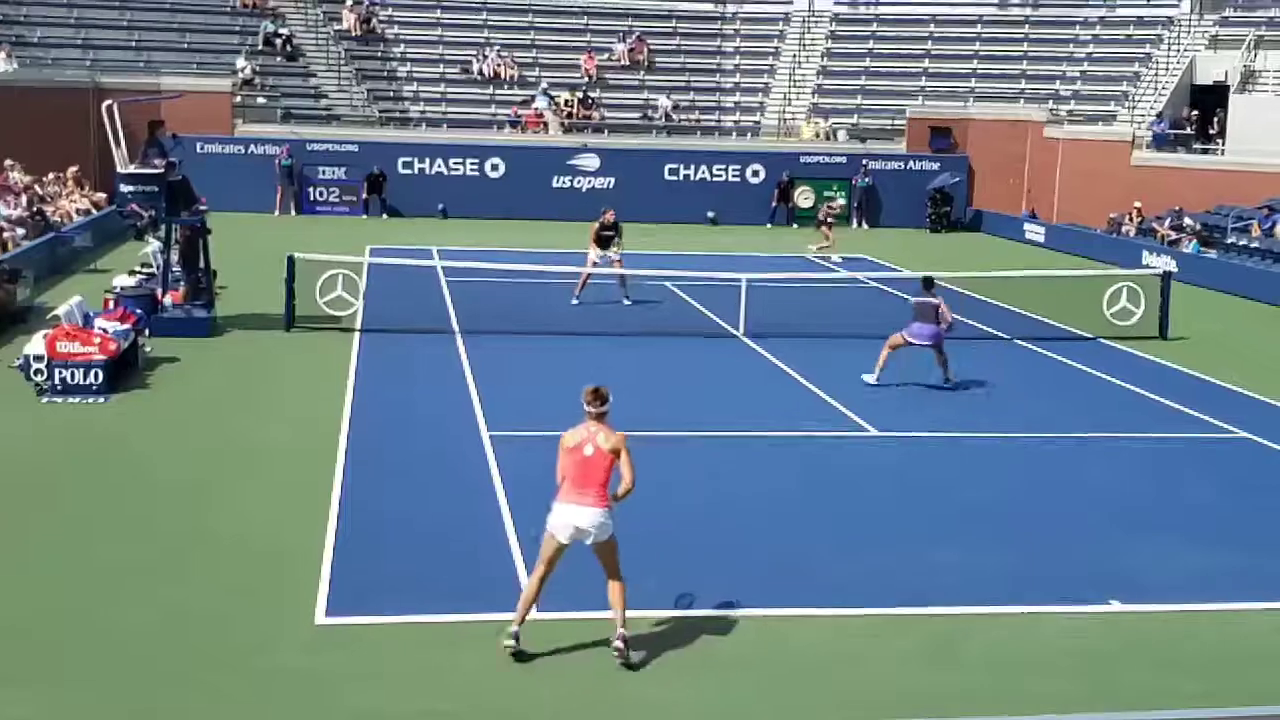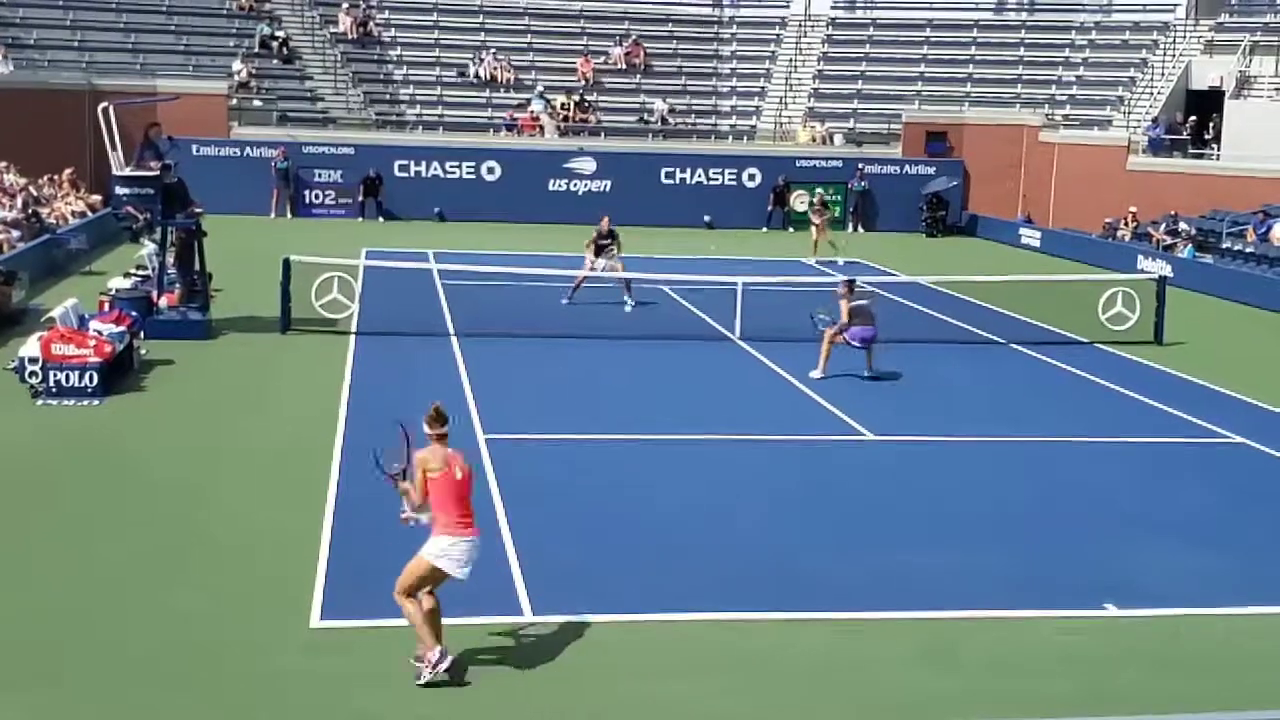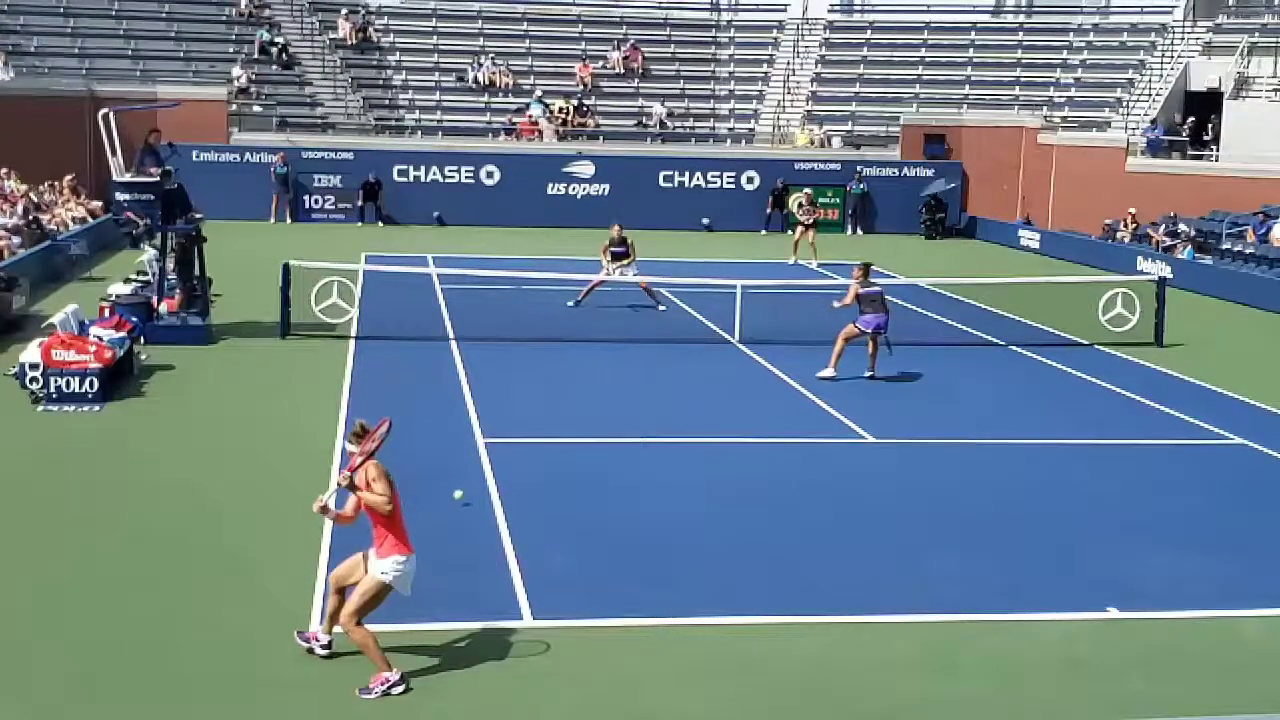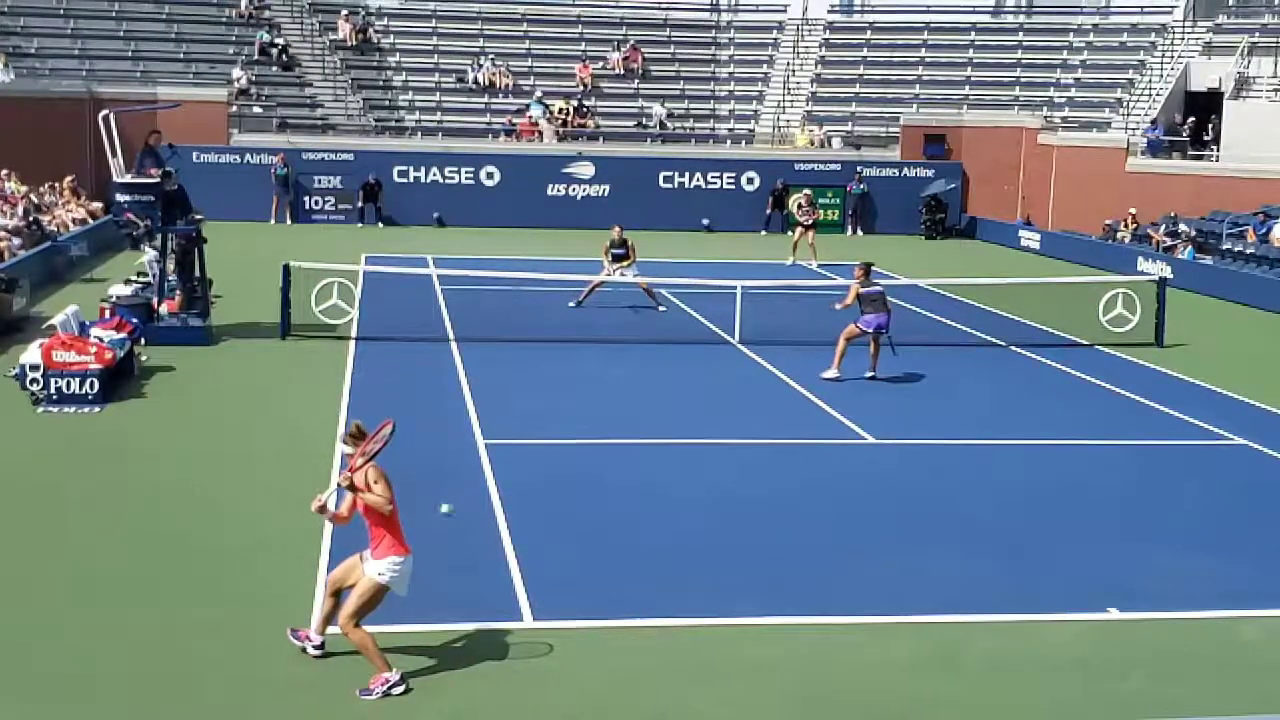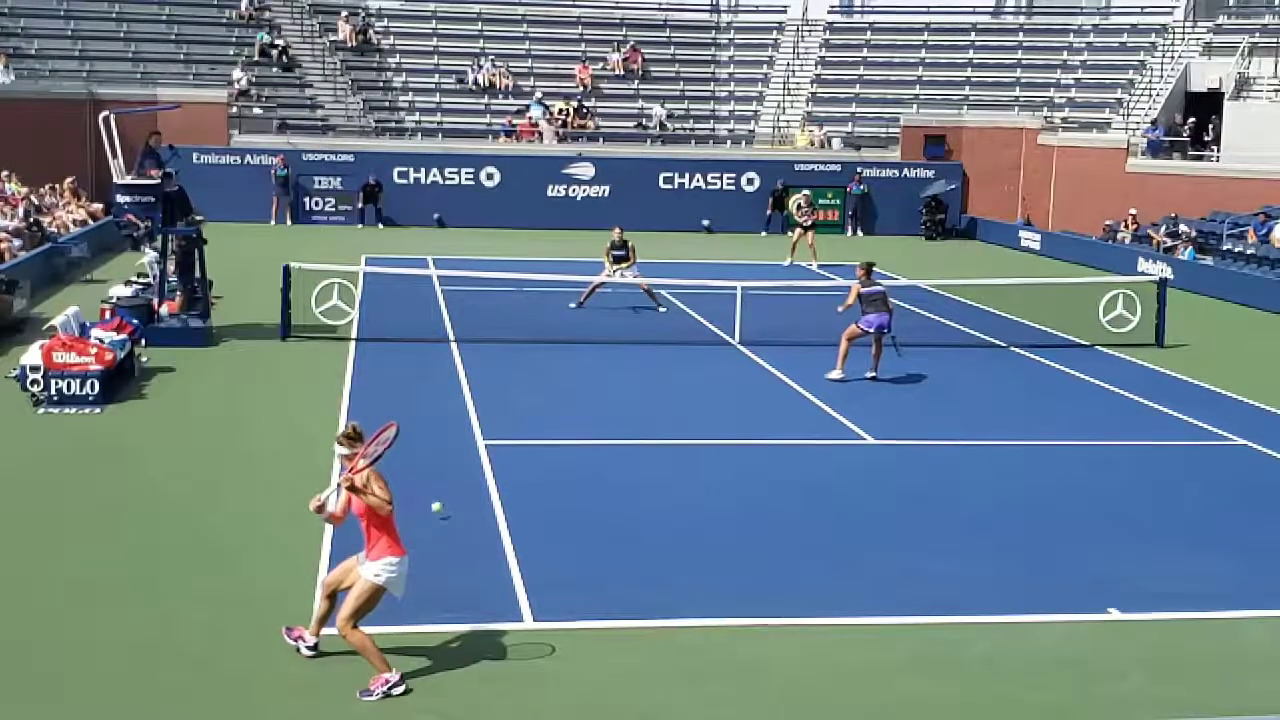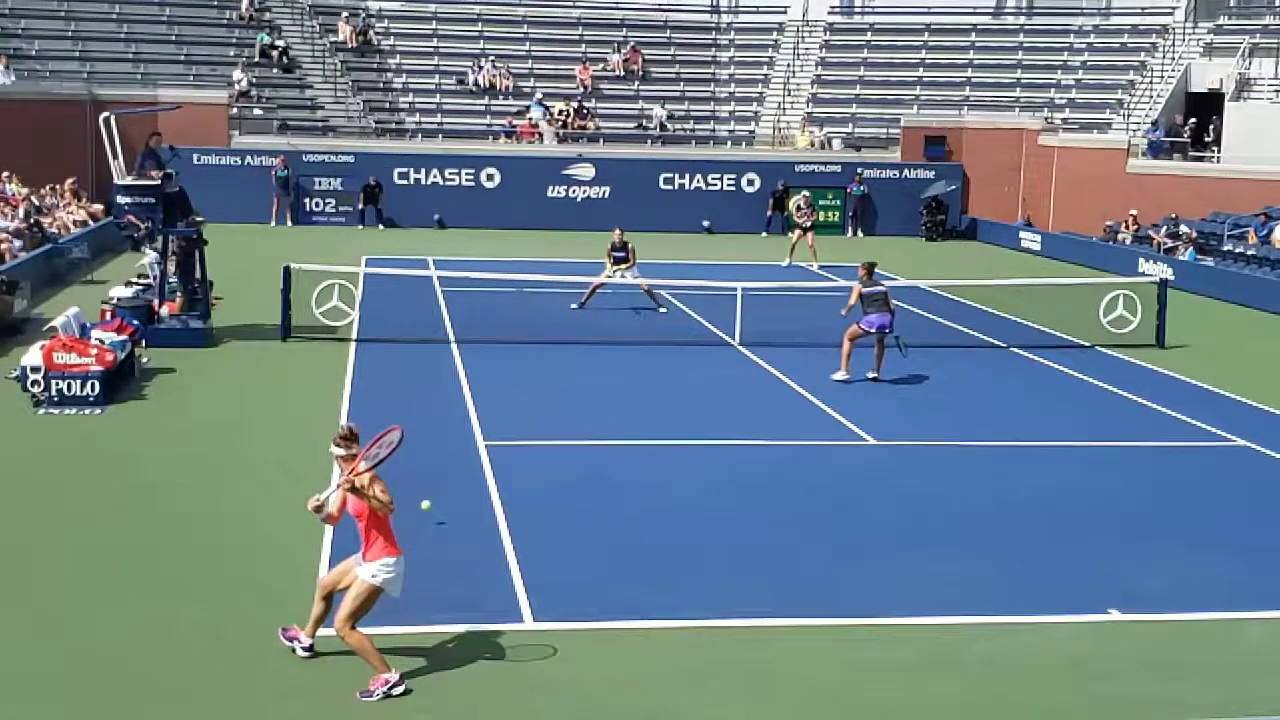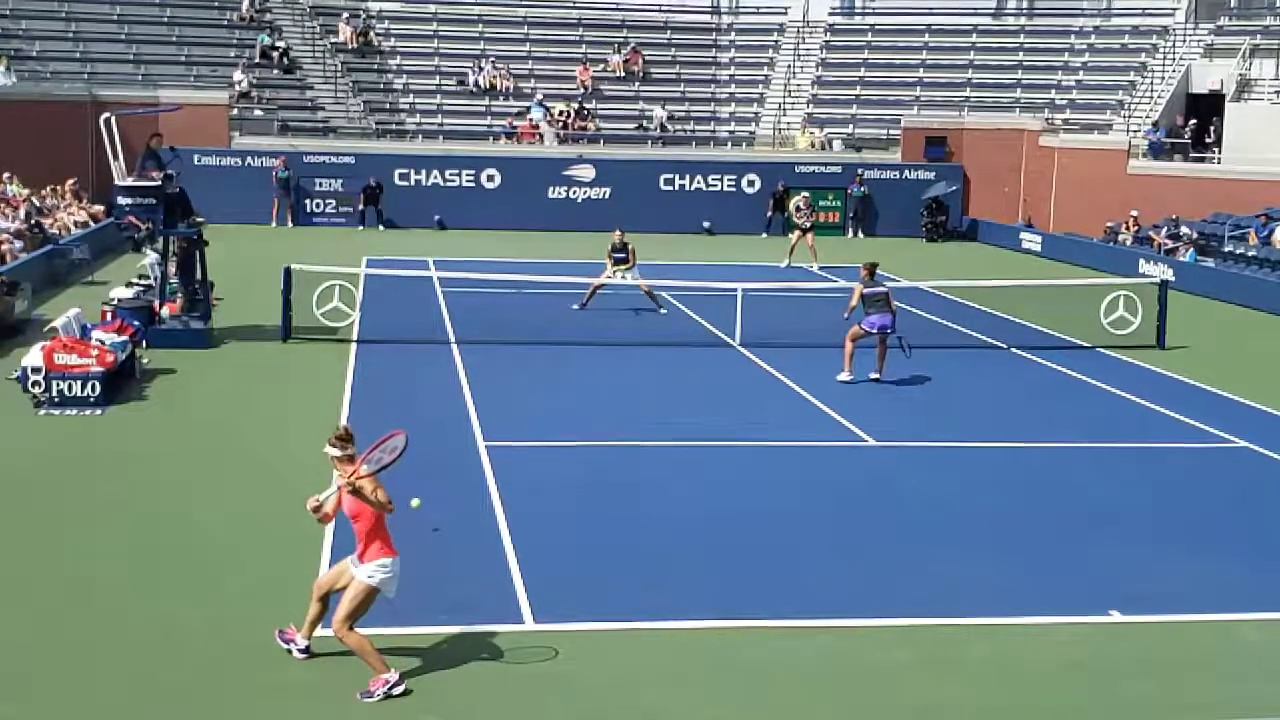
dt=0.5s
person 1, frame 1
left shoulder: (567, 436)
right shoulder: (617, 439)
left elbow: (561, 479)
right elbow: (628, 482)
right wrist: (614, 499)
left hip: (564, 510)
right hip: (596, 515)
left knee: (541, 571)
right knee: (614, 576)
left ankle: (514, 630)
right ankle: (620, 635)
person 1, frame 2
left shoulder: (422, 456)
right shoulder: (460, 459)
left elbow: (419, 500)
left wrist: (403, 487)
right wrist: (419, 514)
left hip: (449, 540)
right hip: (465, 538)
left knee: (402, 593)
right knee: (423, 586)
left ankle: (436, 654)
right ankle: (433, 649)
person 1, frame 3
left shoulder: (373, 468)
right shoulder: (360, 474)
left elbow: (387, 506)
right elbow: (348, 517)
left wrist: (354, 490)
right wrist: (327, 511)
left hip: (394, 558)
right hip: (381, 553)
left knee: (348, 620)
right knee: (336, 580)
left ankle: (390, 677)
right ankle: (323, 639)
person 1, frame 4
left shoulder: (371, 471)
right shoulder: (356, 474)
left elbow: (387, 506)
right elbow: (343, 517)
left wrist: (355, 491)
right wrist: (325, 511)
left hip: (390, 559)
right hip: (376, 554)
left knee: (347, 622)
right knee: (333, 583)
left ankle: (390, 678)
right ankle: (316, 639)
person 1, frame 5
left shoulder: (368, 474)
right shoulder: (351, 478)
left elbow: (387, 508)
right elbow: (338, 517)
left wrist: (357, 491)
right wrist: (322, 511)
left hip: (386, 560)
right hip: (372, 555)
left knee: (345, 624)
right knee: (329, 585)
left ankle: (390, 679)
right ankle: (310, 639)
person 1, frame 6
left shoulder: (365, 475)
right shoulder: (346, 479)
left elbow: (389, 508)
right elbow: (333, 518)
left wrist: (359, 493)
right wrist: (319, 510)
left hip: (382, 561)
right hip: (367, 556)
left knee: (342, 626)
right knee: (324, 587)
left ankle: (389, 679)
right ankle: (305, 640)
person 1, frame 7
left shoulder: (361, 475)
right shoulder: (341, 480)
left elbow: (388, 507)
right elbow: (327, 518)
left wrist: (359, 494)
right wrist: (316, 510)
left hip: (378, 562)
right hip: (363, 557)
left knee: (341, 627)
right knee: (320, 588)
left ankle: (389, 679)
right ankle: (301, 641)
